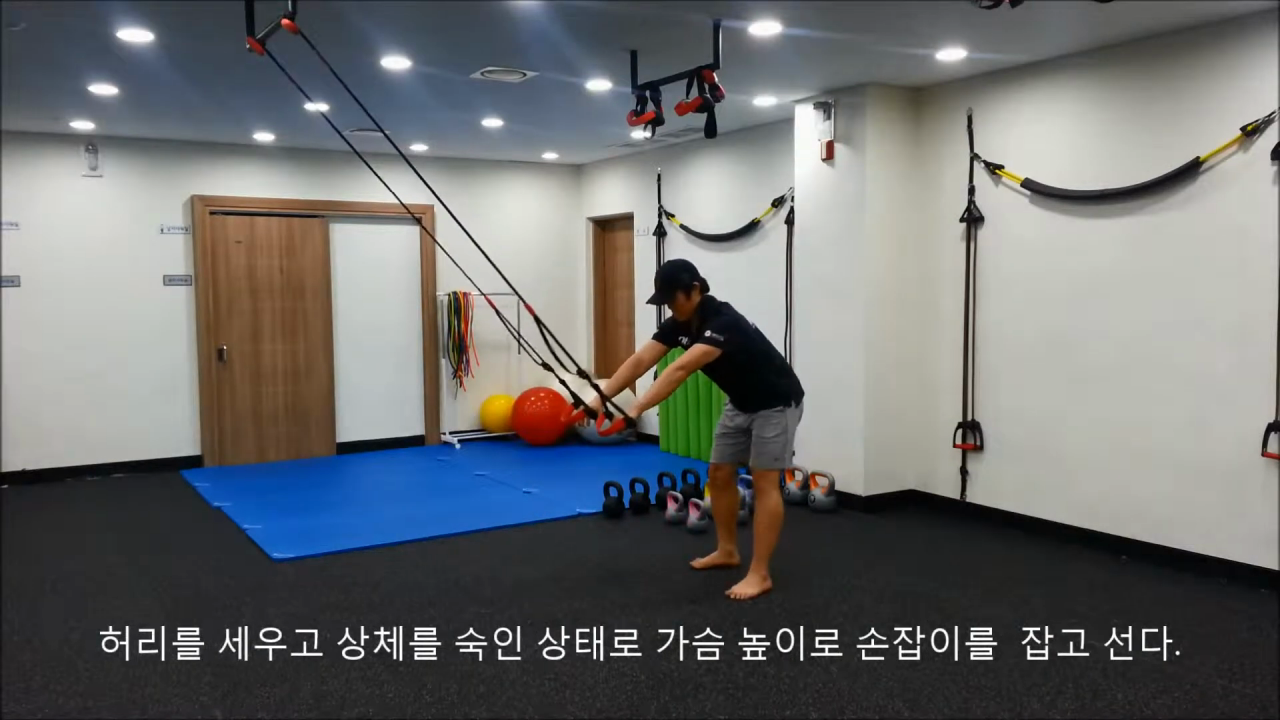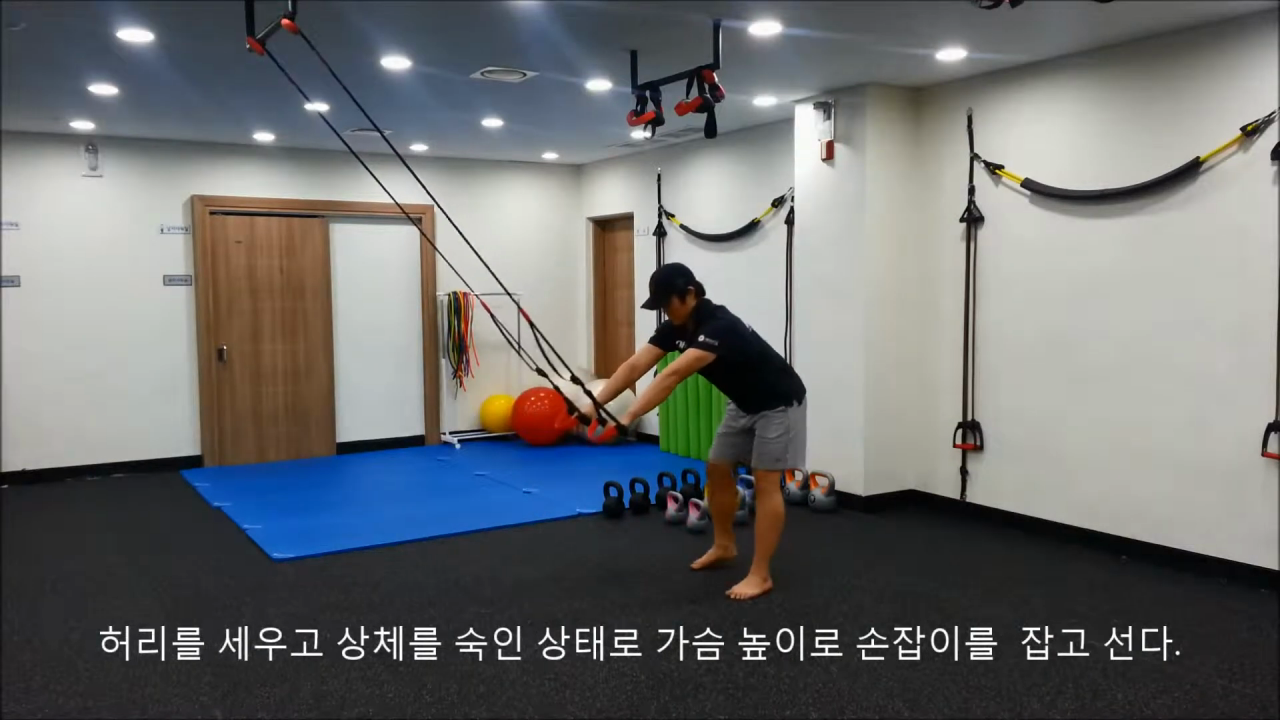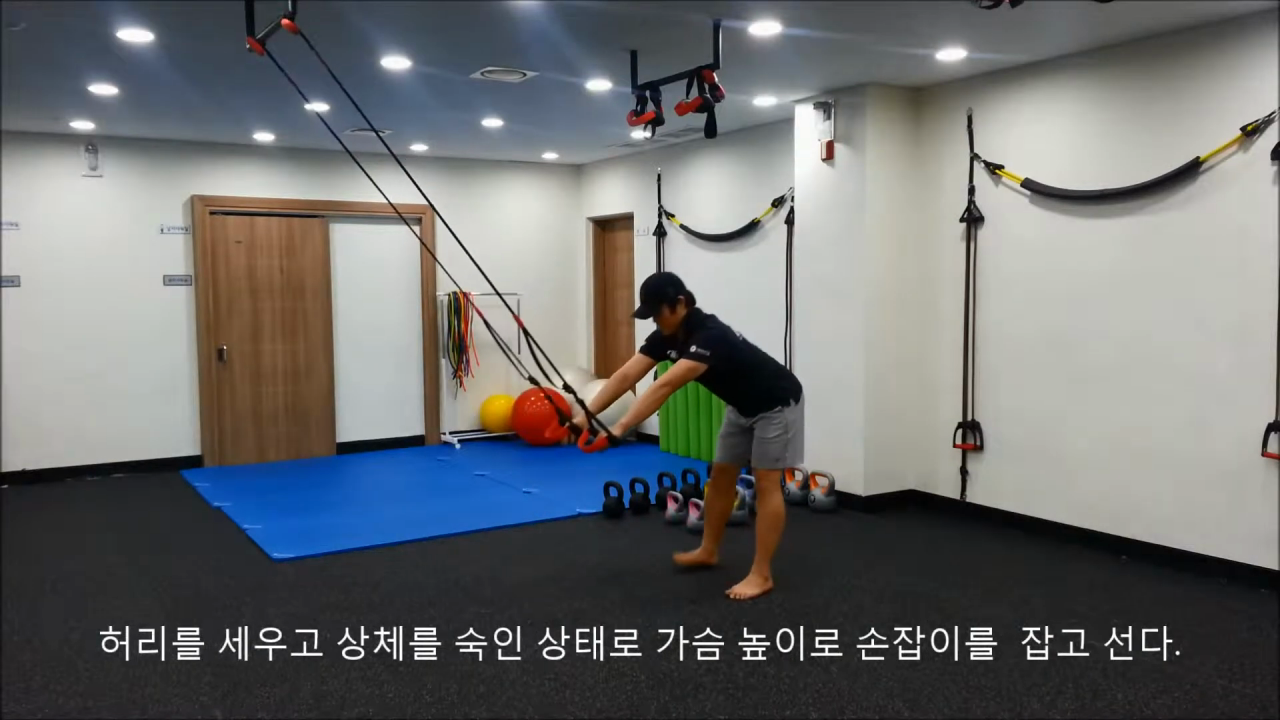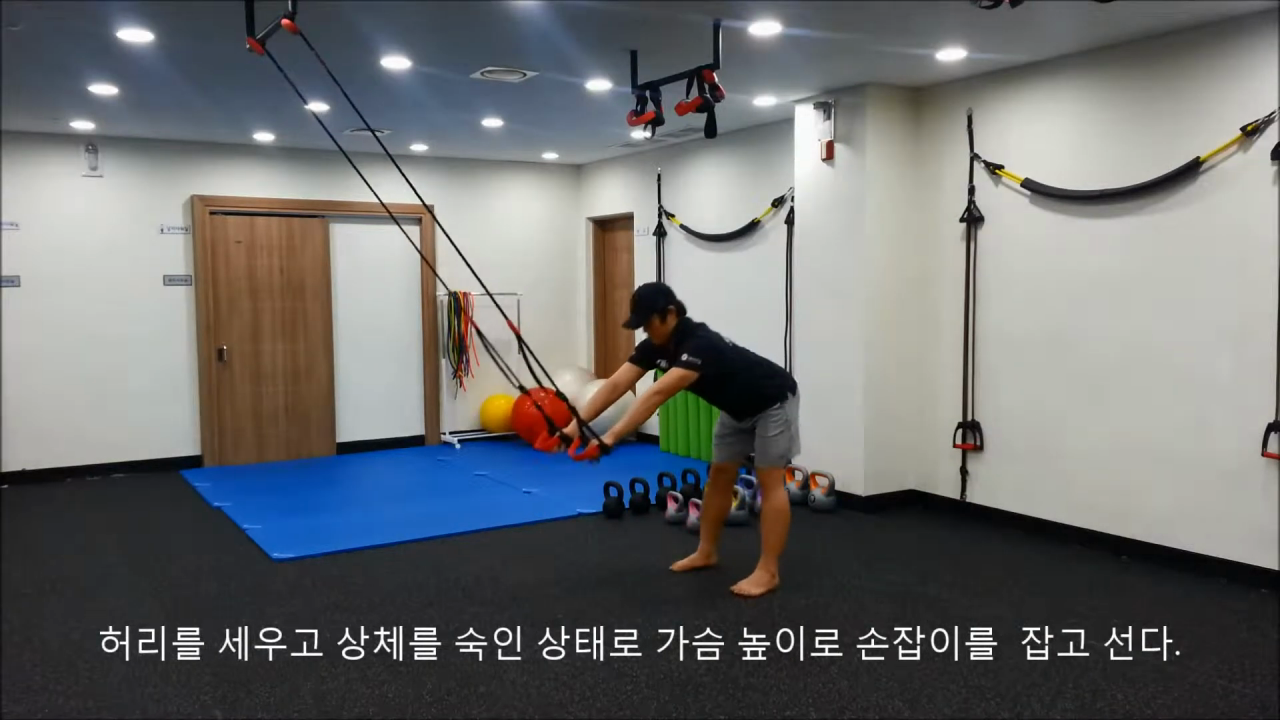
dt=0.2s
person 1, frame 1
left shoulder: (724, 322)
right shoulder: (679, 324)
left elbow: (681, 369)
right elbow: (640, 361)
left wrist: (637, 409)
right wrist: (600, 398)
left hip: (776, 403)
right hip: (741, 403)
left knee: (764, 482)
right knee: (719, 474)
left ankle: (759, 574)
right ankle: (726, 550)
person 1, frame 2
left shoulder: (719, 326)
right shoulder: (675, 327)
left elbow: (673, 375)
right elbow: (635, 365)
left wrist: (629, 416)
right wrist: (595, 404)
left hip: (778, 403)
right hip: (744, 404)
left knee: (766, 483)
right knee: (717, 470)
left ankle: (761, 574)
right ankle: (723, 546)
person 1, frame 3
left shoulder: (710, 335)
right shoulder: (666, 337)
left elbow: (666, 386)
right elbow: (626, 376)
left wrist: (621, 427)
right wrist: (585, 415)
left hip: (776, 404)
right hip: (743, 406)
left knee: (766, 483)
right knee: (722, 475)
left ankle: (761, 574)
right ankle: (708, 551)
person 1, frame 4
left shoulder: (701, 343)
right shoulder: (656, 346)
left elbow: (658, 395)
right elbow: (617, 385)
left wrist: (612, 436)
right wrist: (576, 425)
left hip: (773, 401)
right hip: (738, 408)
left knee: (769, 480)
right knee: (720, 474)
left ankle: (767, 572)
right ankle: (706, 553)
